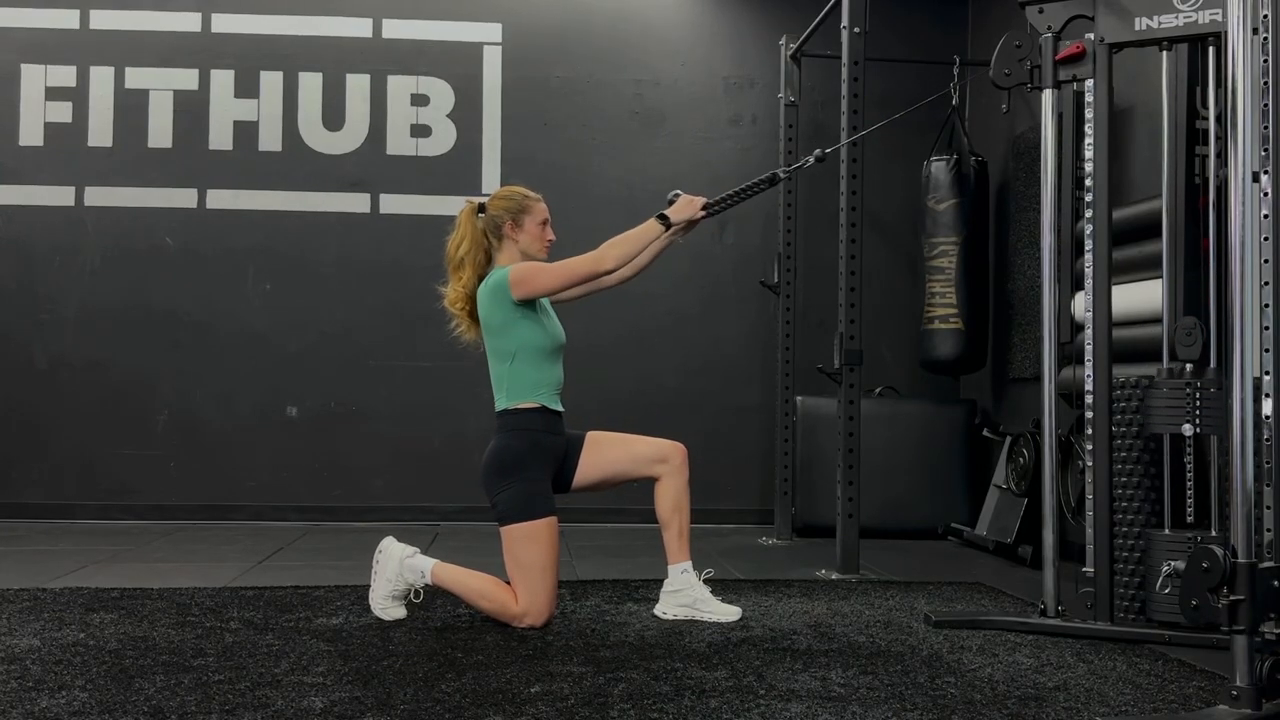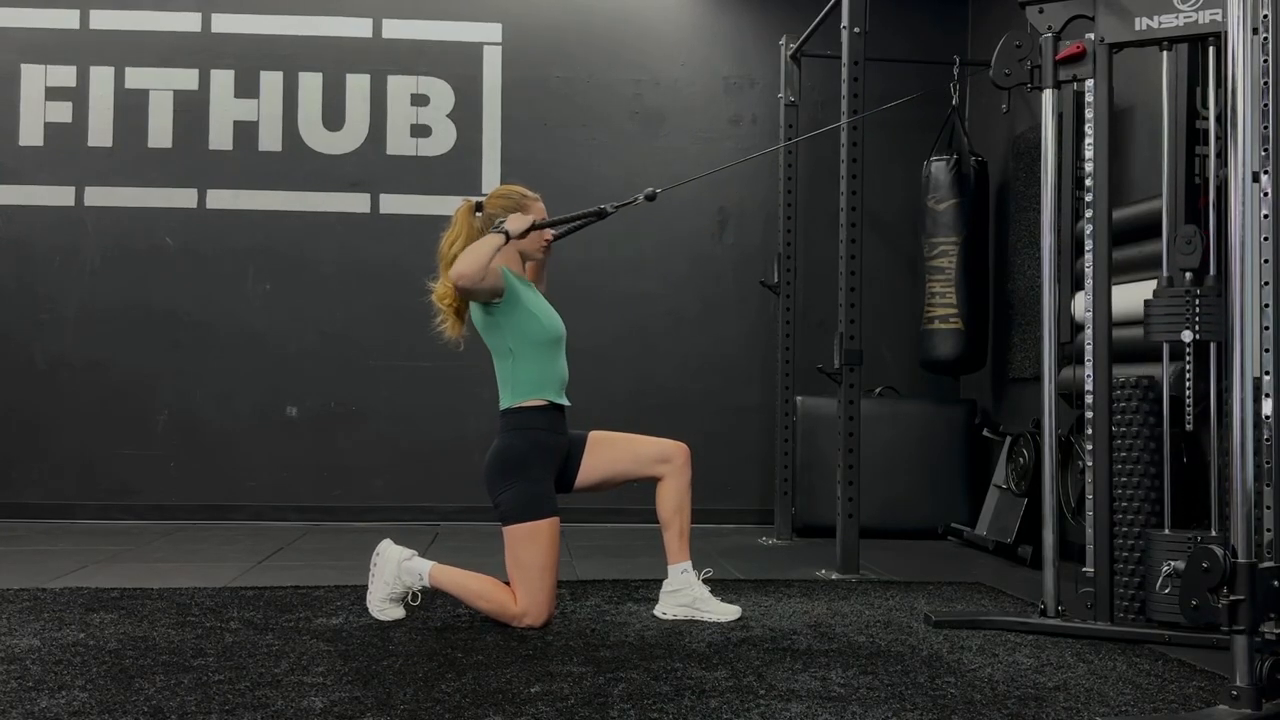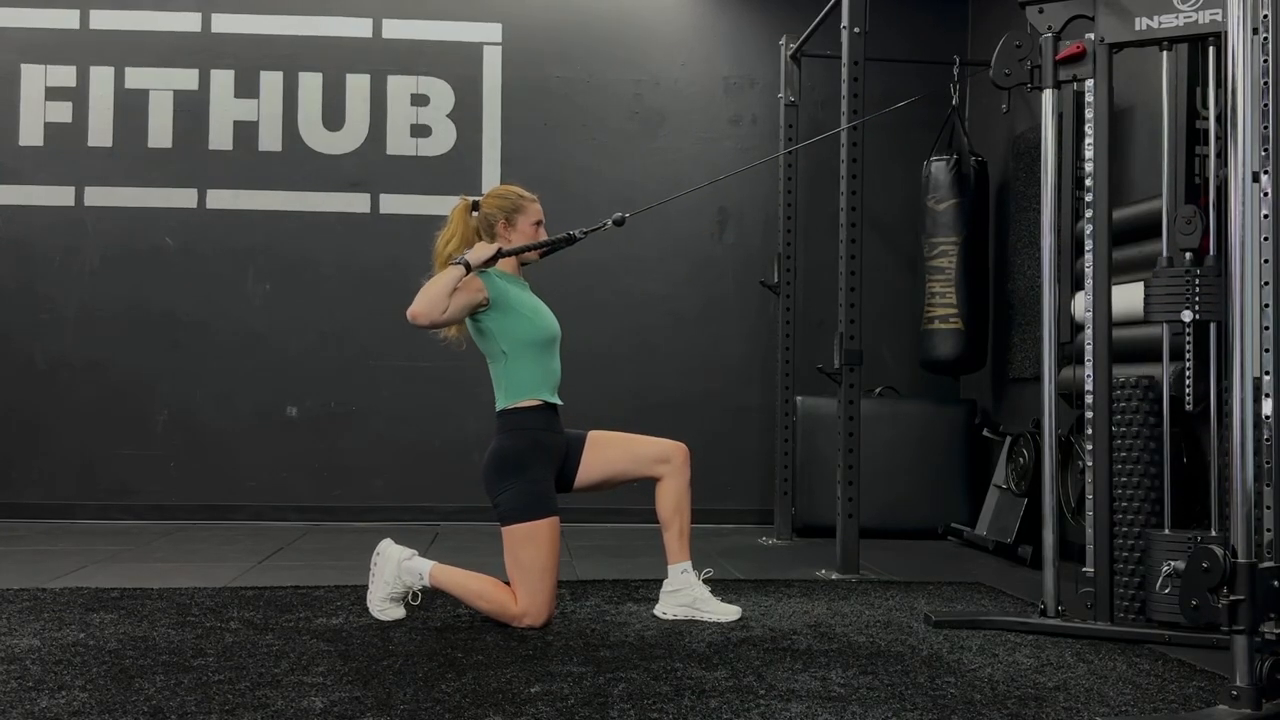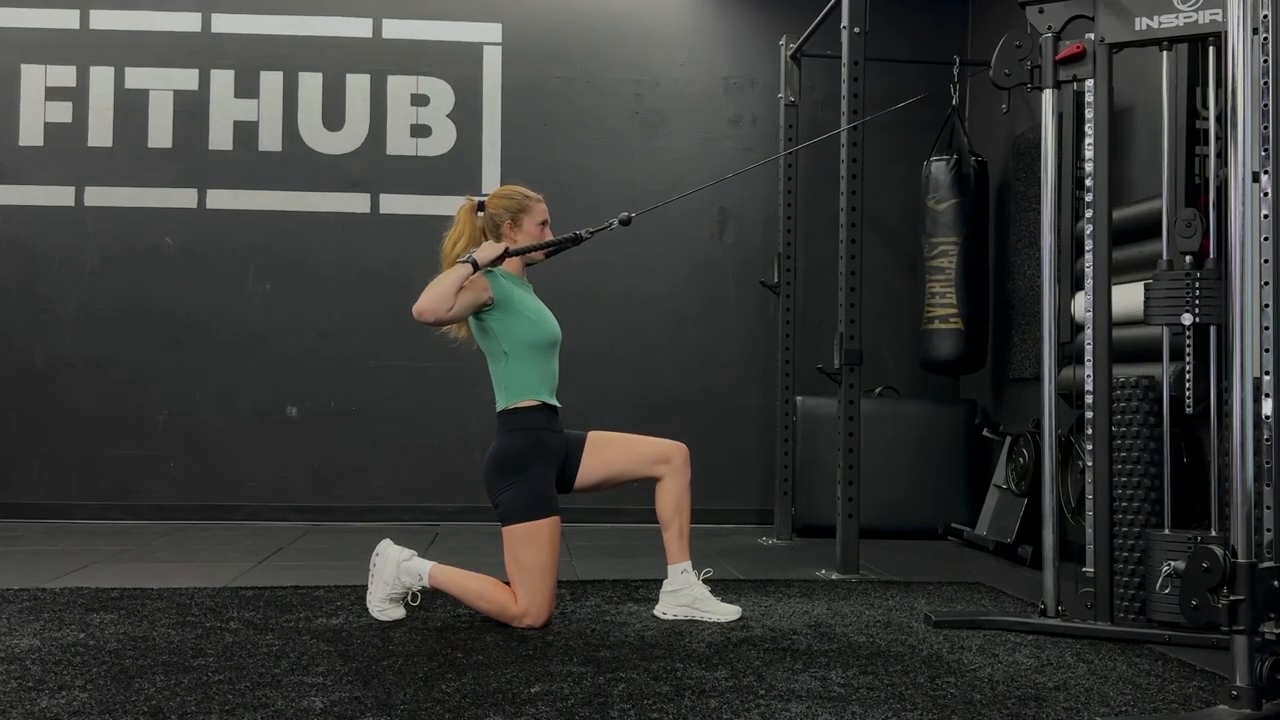
dt=0.4s
person 1, frame 1
left shoulder: (529, 288)
right shoulder: (505, 282)
left elbow: (611, 275)
right elbow: (600, 262)
left wrist: (675, 228)
right wrist: (668, 217)
left hip: (551, 443)
right hip: (519, 451)
left knee: (670, 456)
right knee: (531, 613)
left ankle: (680, 590)
right ankle: (412, 566)
person 1, frame 2
left shoulder: (517, 282)
right shoulder: (490, 282)
right elbow: (462, 273)
left wrist: (537, 245)
right wrist: (505, 230)
left hip: (554, 441)
right hip: (522, 449)
left knee: (674, 457)
right knee: (530, 614)
left ankle: (680, 590)
right ankle: (408, 569)
person 1, frame 3
left shoulder: (513, 285)
right shoulder: (482, 285)
right elbow: (421, 314)
right wrist: (466, 261)
left hip: (551, 440)
right hip: (520, 448)
left knee: (672, 457)
right knee: (530, 614)
left ankle: (680, 590)
right ankle: (409, 568)
person 1, frame 4
left shoulder: (516, 285)
right shoulder: (487, 285)
right elbow: (426, 310)
left wrist: (519, 263)
right wrist: (475, 259)
left hip: (552, 441)
right hip: (521, 449)
left knee: (673, 457)
right knee: (530, 614)
left ankle: (680, 590)
right ankle: (408, 569)
